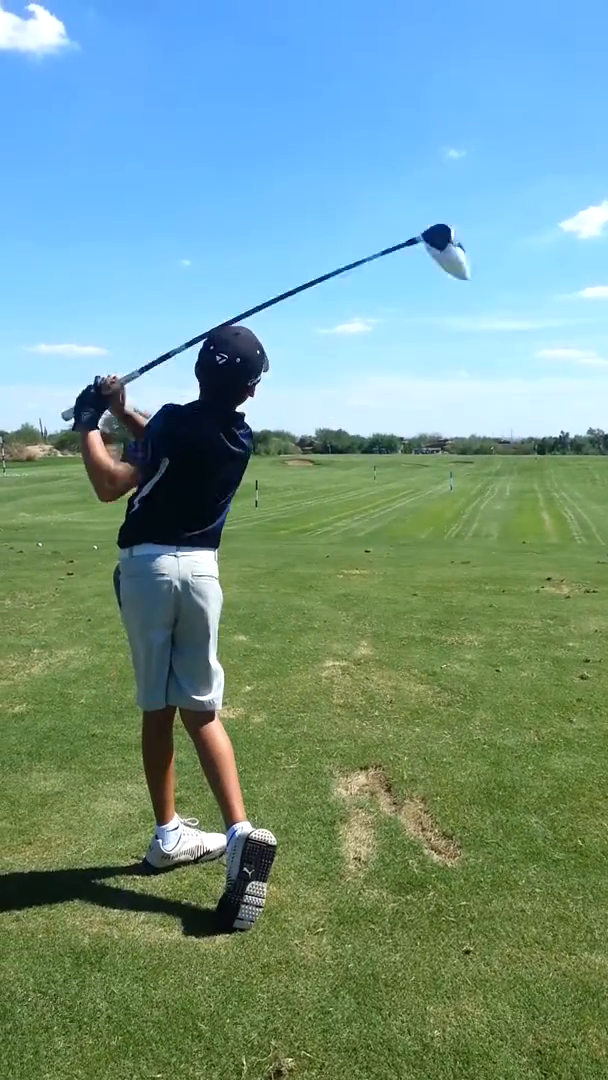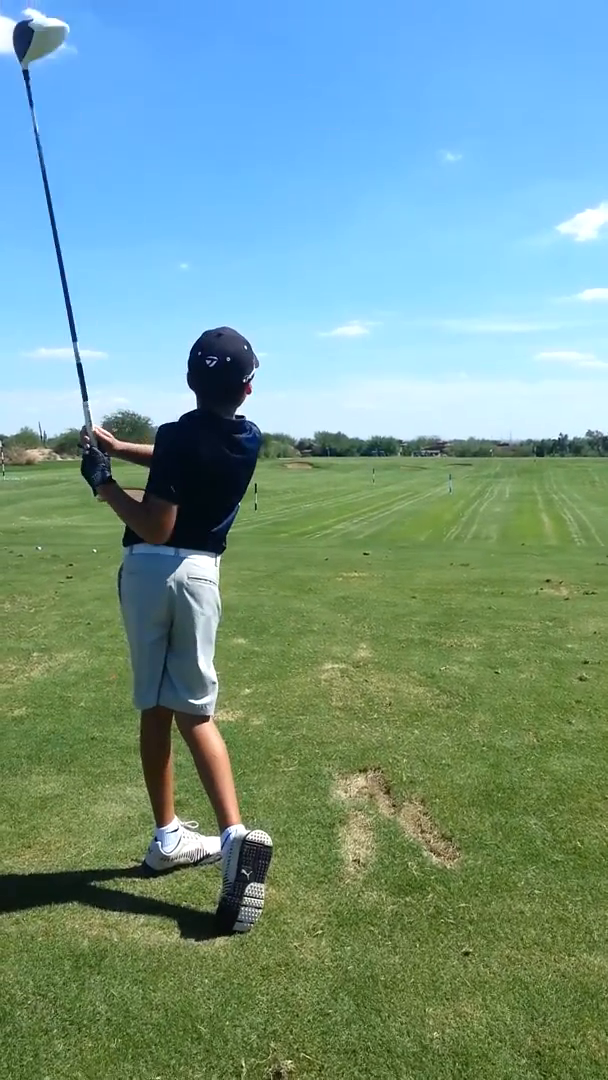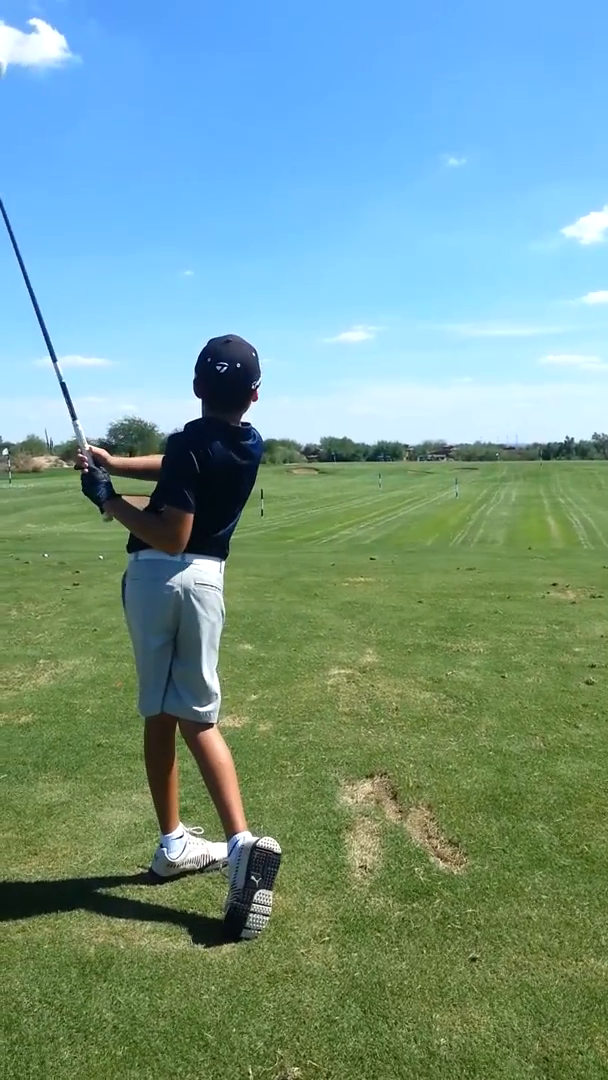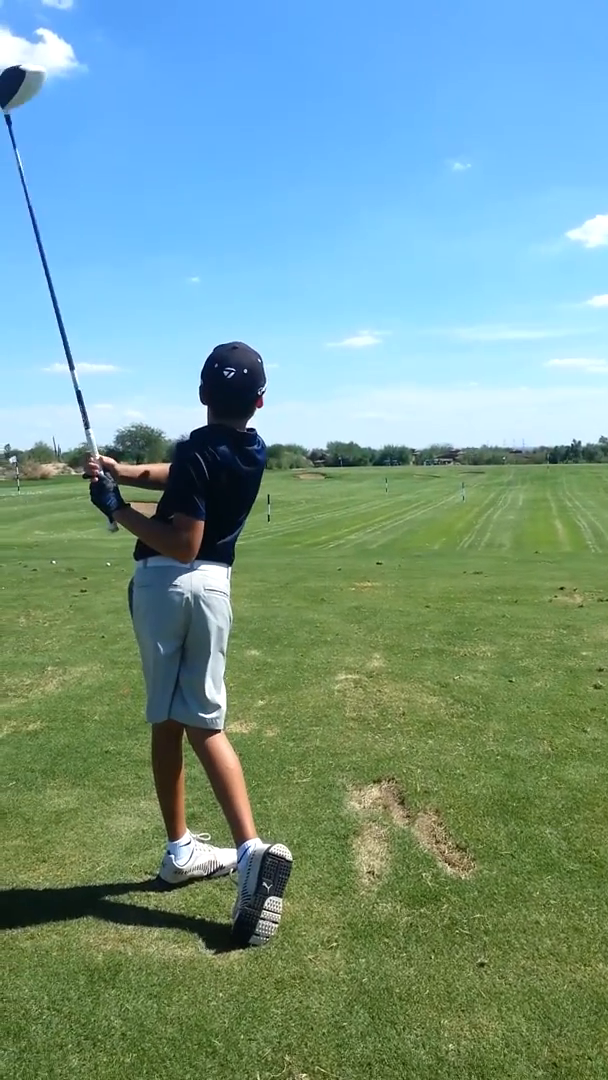
dt=0.4s
person 1, frame 1
left shoulder: (175, 421)
right shoulder: (240, 437)
left elbow: (109, 484)
left wrist: (89, 425)
right wrist: (122, 411)
left hip: (146, 568)
right hip: (199, 570)
left knee: (156, 707)
right knee: (200, 709)
left ankle: (168, 835)
right ankle: (239, 833)
person 1, frame 2
left shoulder: (178, 435)
right shoulder: (248, 441)
left elbow: (155, 527)
left wrist: (103, 482)
right wrist: (119, 448)
left hip: (147, 570)
right hip: (199, 575)
left knee: (155, 708)
right knee: (194, 710)
left ankle: (167, 836)
right ankle: (234, 834)
person 1, frame 3
left shoulder: (189, 444)
right shoulder: (249, 446)
left elbow: (170, 537)
left wrist: (108, 498)
right wrist: (115, 463)
left hip: (153, 577)
right hip: (204, 580)
left knee: (159, 714)
right knee: (198, 716)
left ankle: (174, 842)
right ankle: (241, 841)
person 1, frame 4
left shoulder: (195, 451)
right shoulder: (253, 452)
left elbow: (182, 545)
left wrist: (117, 507)
right wrist: (125, 471)
left hip: (161, 584)
right hip: (211, 586)
left knee: (165, 721)
right knee: (204, 722)
left ankle: (180, 850)
right ankle: (250, 848)
